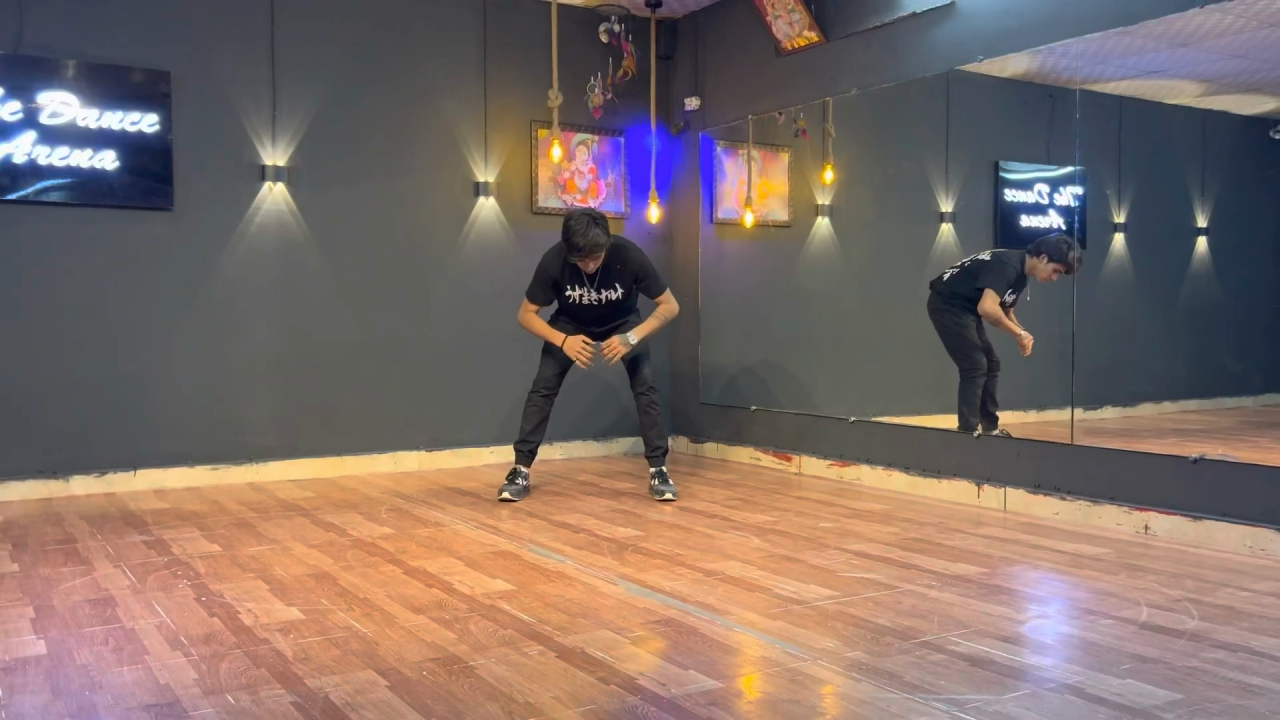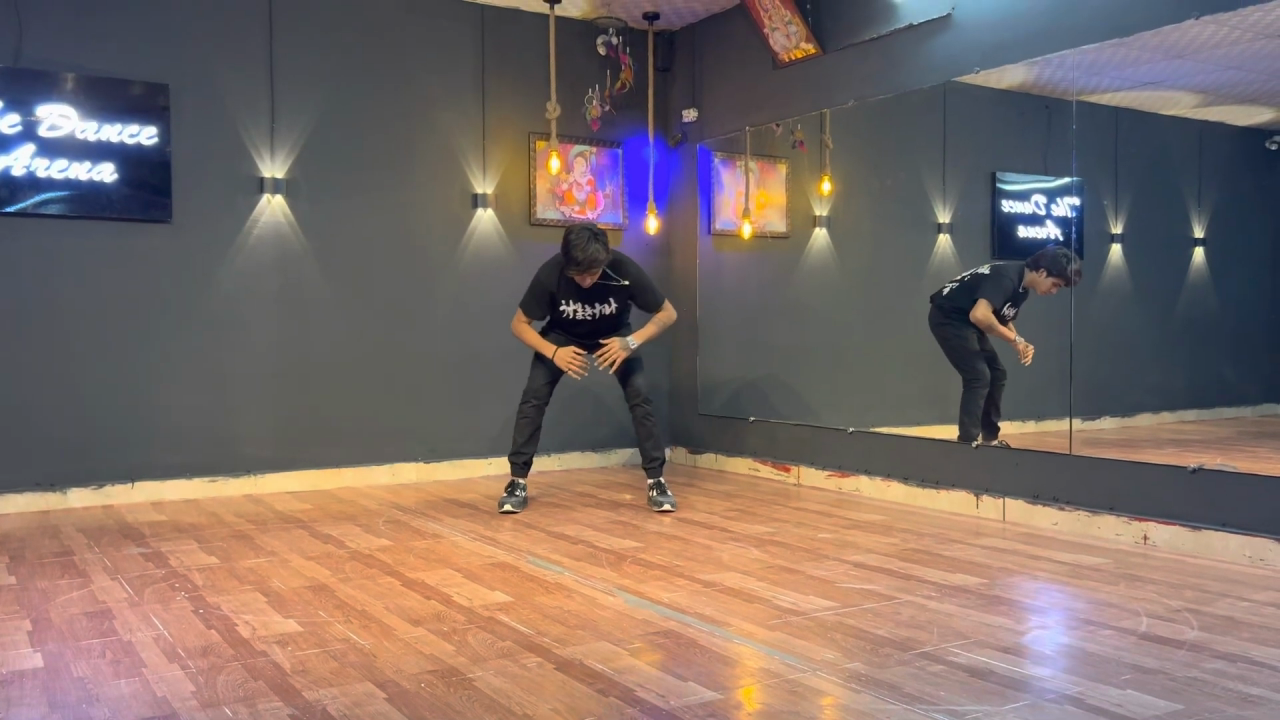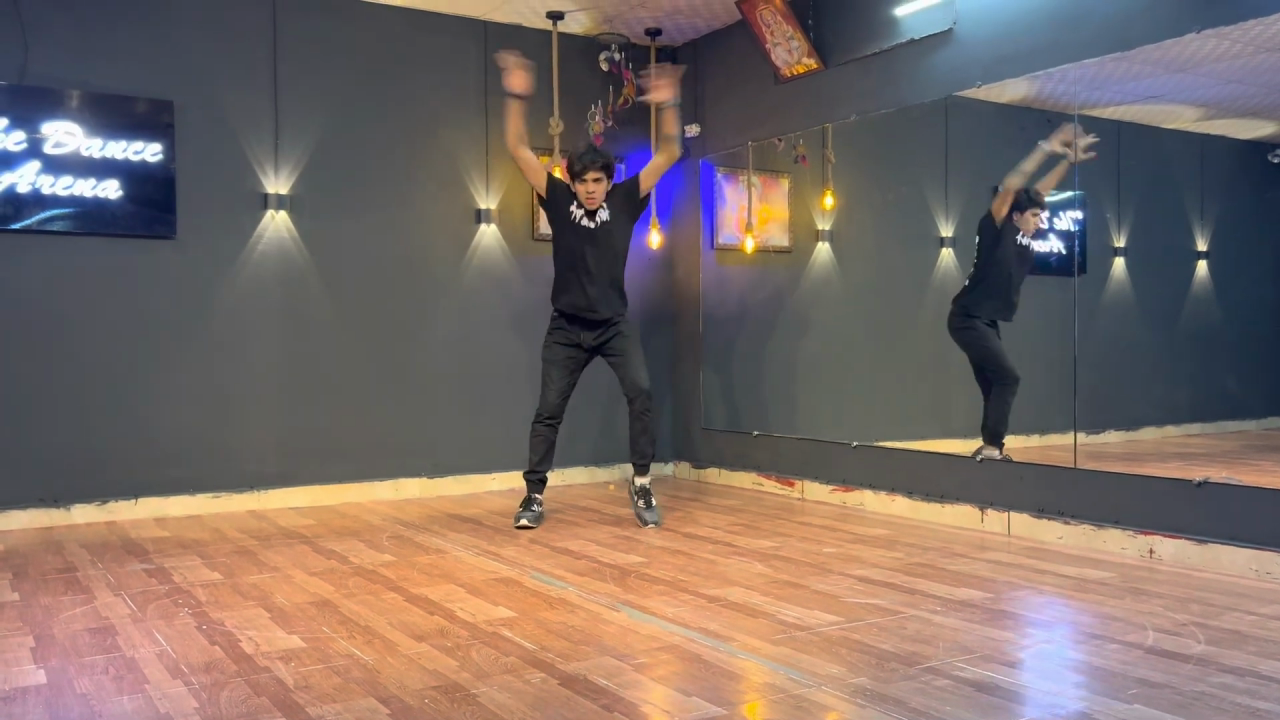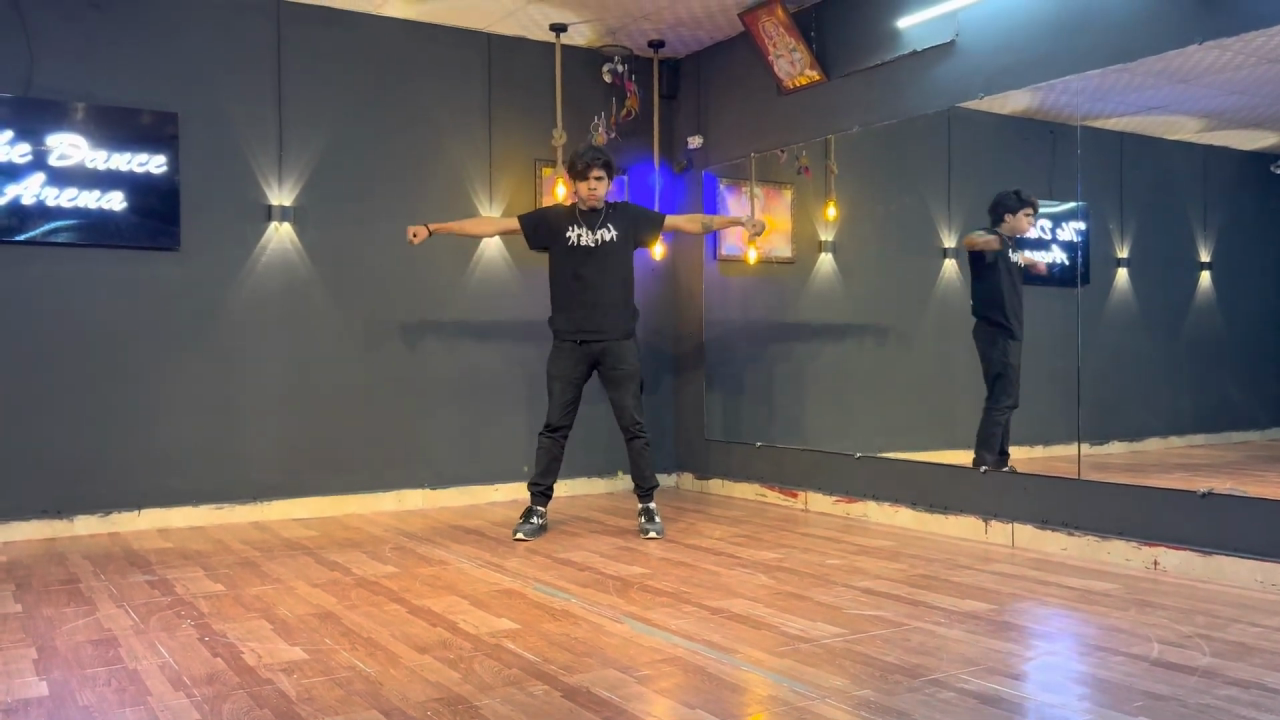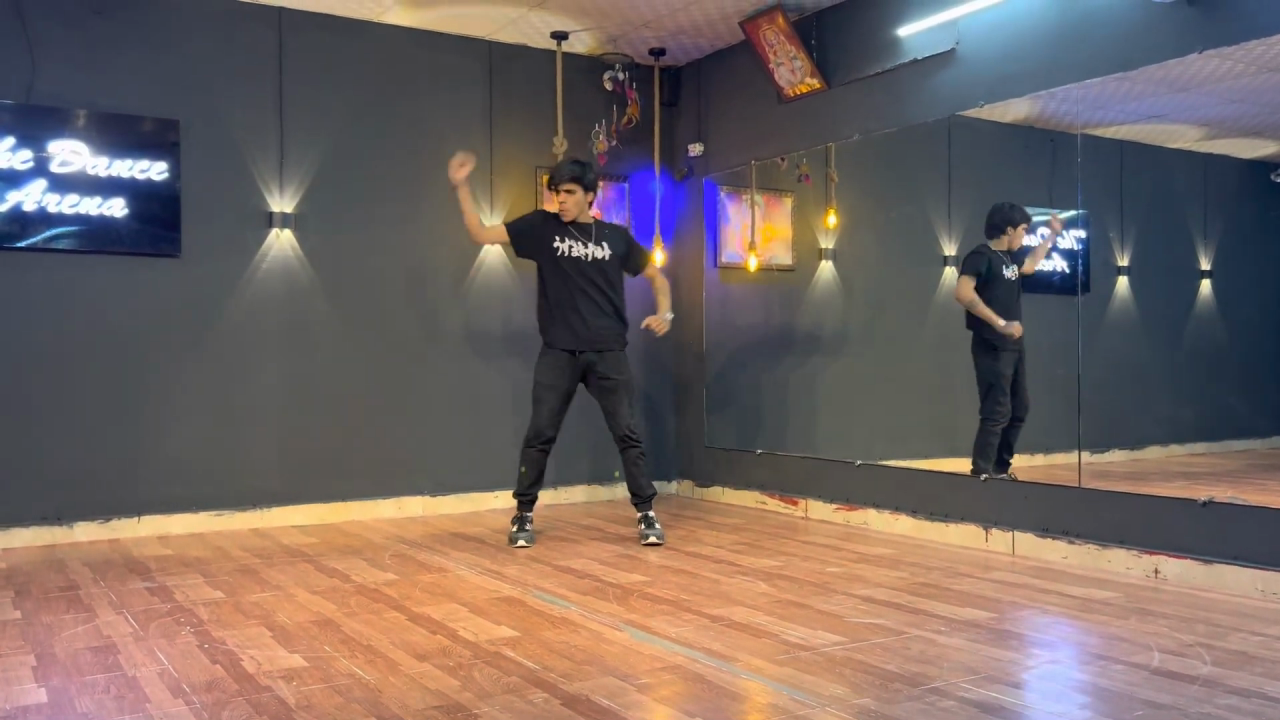
dt=1s
person 1, frame 1
left shoulder: (629, 255)
right shoulder: (554, 260)
left elbow: (669, 306)
right elbow: (526, 313)
left wrist: (632, 338)
right wrist: (563, 341)
left hip: (622, 323)
right hip: (570, 324)
left knee: (645, 387)
right knee: (543, 387)
left ankle: (658, 469)
right ankle: (521, 469)
person 1, frame 2
left shoulder: (624, 270)
right shoulder: (550, 274)
left elbow: (668, 314)
right elbow: (520, 323)
left wrist: (631, 342)
right wrist: (554, 351)
left hip: (614, 335)
right hip: (562, 337)
left knee: (640, 397)
right knee: (533, 397)
left ankle: (656, 480)
right ankle: (518, 481)
person 1, frame 3
left shoulder: (623, 200)
right shoulder: (559, 199)
left elbow: (669, 153)
right elbow: (520, 152)
left wrist: (666, 105)
right wrist: (517, 96)
left hip: (615, 323)
right hip: (566, 327)
left knee: (639, 390)
right knee: (549, 409)
left ankle: (642, 482)
right ankle: (534, 495)
person 1, frame 4
left shoulder: (629, 216)
right shoulder: (552, 219)
left elbow: (687, 223)
right elbow: (493, 225)
left wrist: (738, 220)
right wrist: (432, 228)
left hip: (618, 340)
right hip: (569, 342)
left knee: (633, 425)
right knee: (555, 426)
left ankle: (647, 506)
right ankle: (538, 507)
person 1, frame 5
left shoulder: (615, 235)
right shoulder: (540, 227)
left elbow: (654, 275)
right elbow: (480, 233)
left wrist: (664, 311)
right wrist: (462, 185)
left hip: (608, 352)
right hip: (558, 353)
left knee: (628, 434)
right knee: (540, 435)
left ankle: (647, 514)
right ankle: (523, 515)
person 2, frame 1
left shoulder: (1021, 273)
right shoulder: (1008, 265)
left elbow: (1004, 311)
right elbow: (986, 307)
left wrist: (1022, 334)
right wrist: (1019, 333)
left hip: (965, 308)
right hip: (947, 304)
left knee: (990, 365)
right knee: (975, 367)
left ankle: (990, 428)
right ankle: (968, 432)
person 2, frame 2
left shoulder: (1022, 288)
right shoulder: (1006, 278)
left elbow: (1003, 320)
right elbow: (979, 315)
left wrist: (1021, 344)
right wrist: (1015, 339)
left hip: (967, 321)
right hip: (948, 318)
left knee: (996, 374)
right knee: (978, 376)
left ankle: (989, 438)
right ankle: (967, 442)
person 2, frame 3
left shoulder: (1022, 235)
right shoulder: (997, 228)
left elbow: (1040, 191)
right elbow: (1009, 187)
left wrist: (1070, 157)
right wrist: (1047, 148)
left hip: (986, 320)
right hip: (970, 320)
left knee: (997, 387)
right knee: (1007, 379)
left ankle: (993, 447)
right ankle: (991, 446)
person 2, frame 4
left shoulder: (1011, 245)
right shoulder: (992, 241)
right elbow: (972, 241)
left wrist: (1034, 262)
right wrist: (982, 239)
left hip: (1008, 333)
right hip: (993, 332)
left knee: (1004, 401)
right knee: (1001, 400)
left ankle: (998, 461)
right ankle: (985, 462)
person 2, frame 5
left shoulder: (1010, 256)
right shoulder: (980, 256)
left elbow: (1033, 261)
right elbow: (963, 292)
left wrist: (1052, 236)
right wrist: (1000, 322)
left hip: (1013, 349)
right hip: (991, 348)
left knee: (1018, 412)
right knee: (996, 413)
left ankle: (1002, 468)
right ankle: (981, 474)
